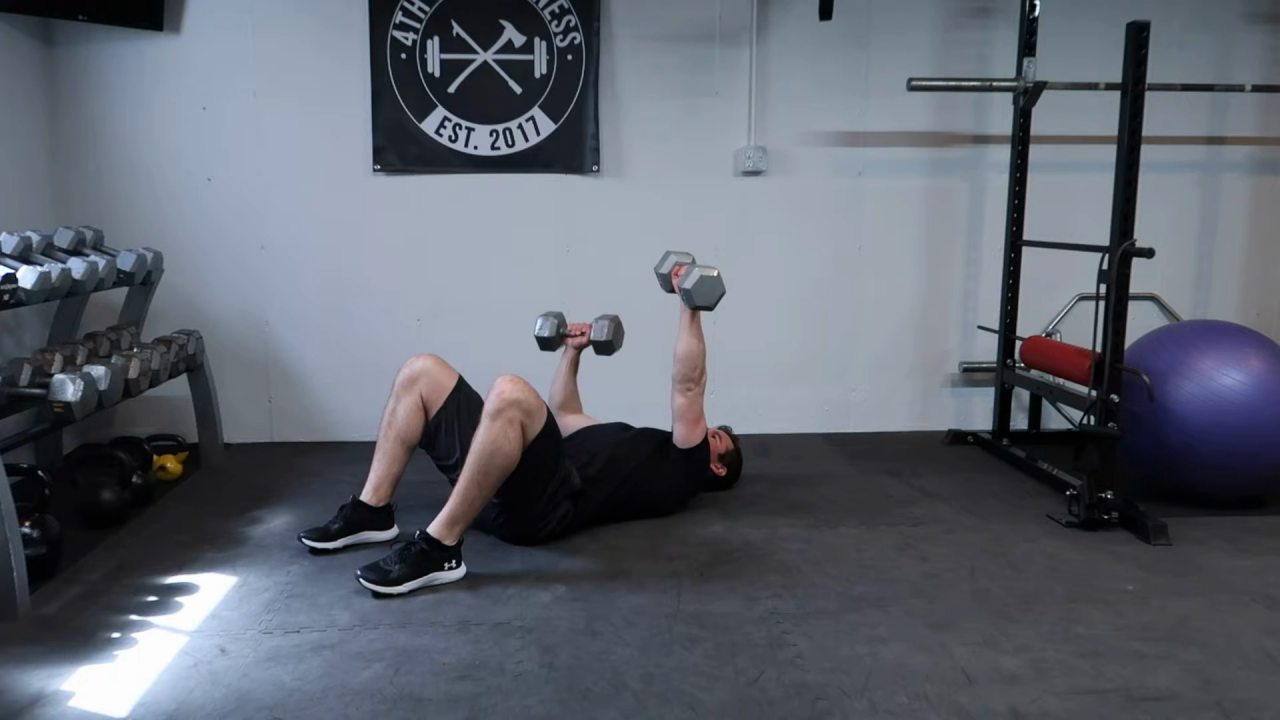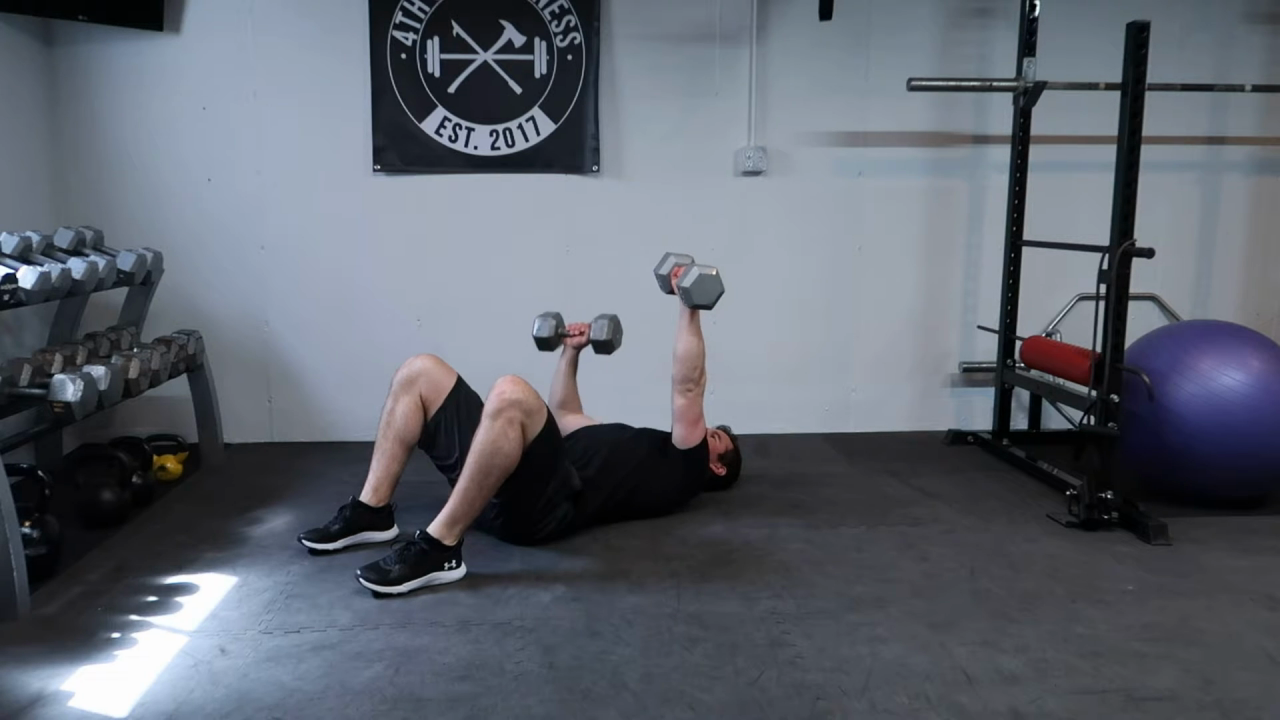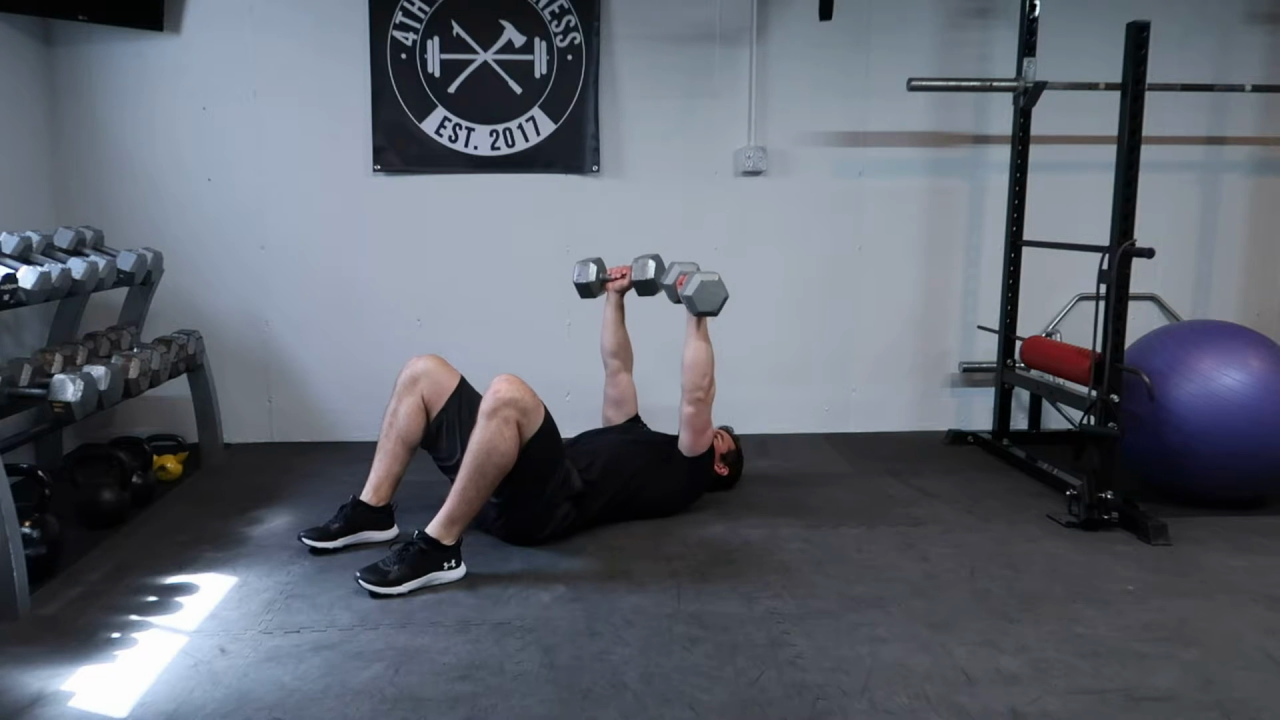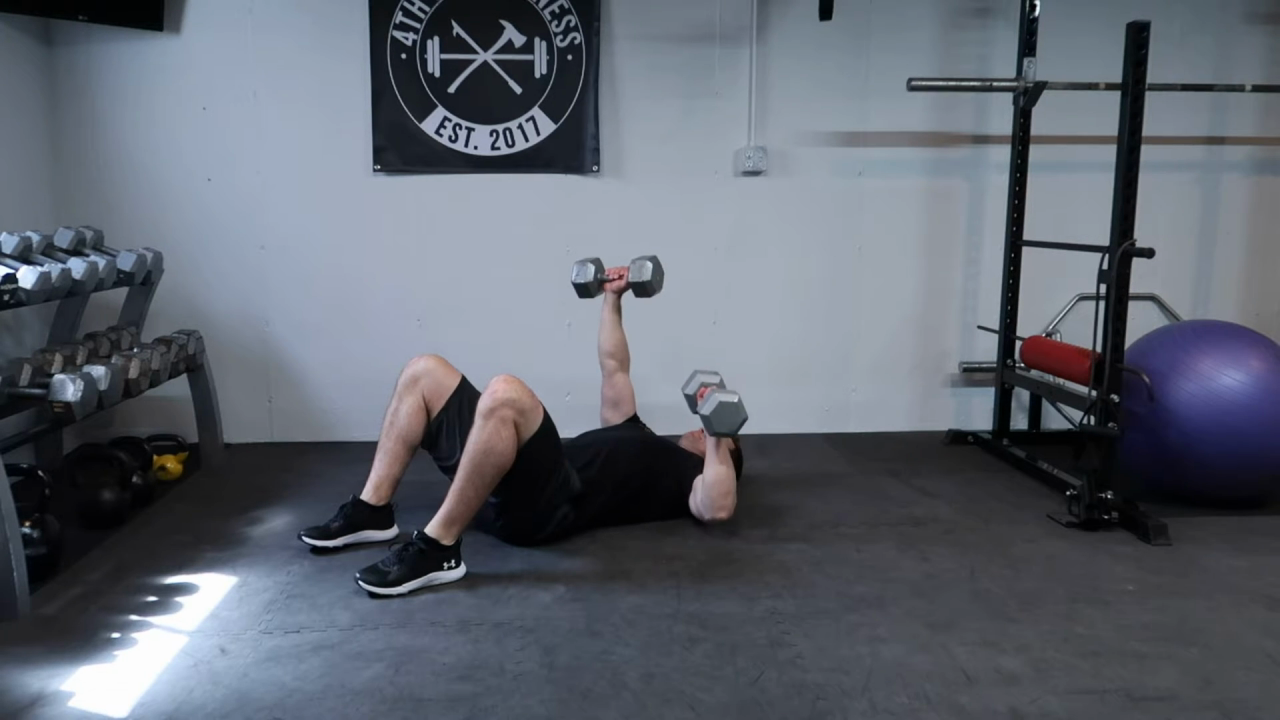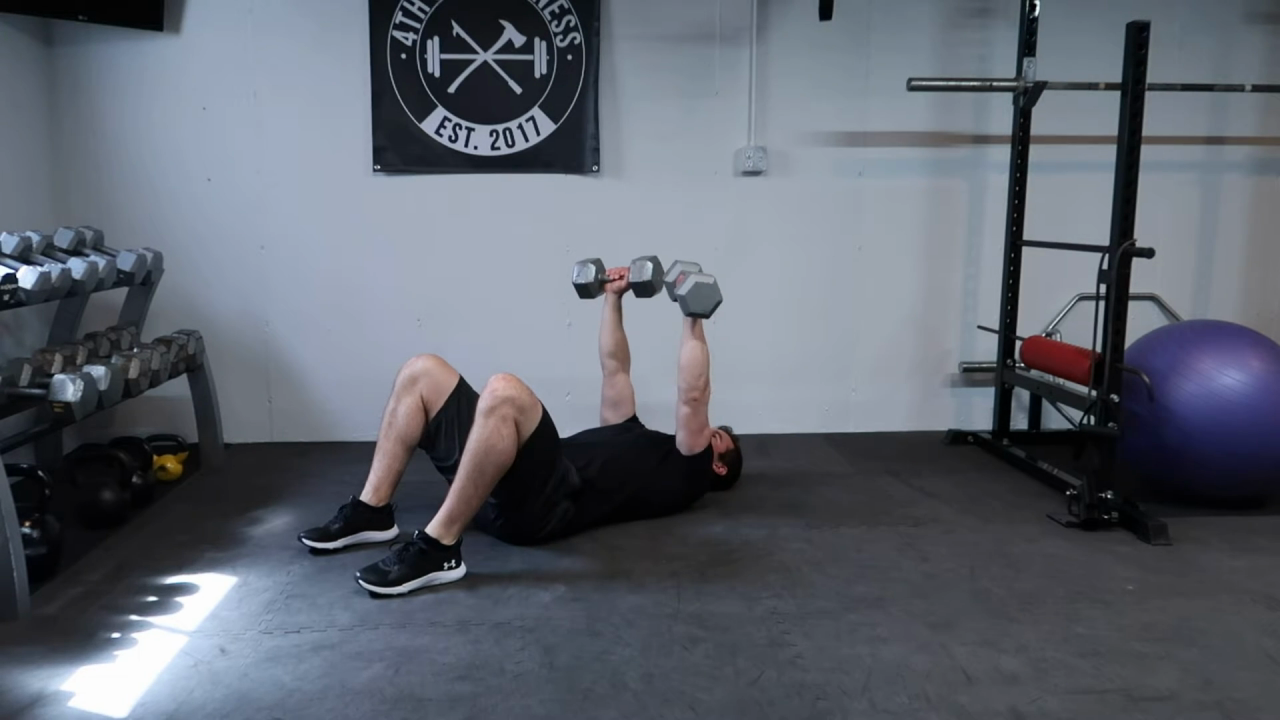
dt=1s
person 1, frame 1
left shoulder: (682, 470)
right shoulder: (640, 445)
left elbow: (687, 388)
right elbow: (566, 415)
left wrist: (690, 307)
right wrist: (571, 356)
left hip: (544, 502)
right hip: (501, 488)
left knee: (511, 393)
right knee: (422, 371)
left ankle: (439, 546)
right ankle: (372, 511)
person 1, frame 2
left shoulder: (683, 469)
right shoulder: (636, 444)
left elbow: (687, 389)
right elbow: (565, 412)
left wrist: (690, 309)
right wrist: (570, 352)
left hip: (546, 503)
right hip: (499, 489)
left knee: (511, 392)
right knee: (421, 371)
left ankle: (439, 546)
right ankle: (371, 511)
person 1, frame 3
left shoulder: (687, 471)
right shoulder: (641, 439)
left elbow: (697, 399)
right elbow: (618, 370)
left wrist: (697, 318)
right wrist: (615, 300)
left hip: (546, 502)
right hip: (502, 489)
left knee: (507, 392)
right knee: (424, 372)
left ankle: (438, 545)
right ankle: (372, 510)
person 1, frame 4
left shoulder: (689, 472)
right shoulder: (638, 438)
left elbow: (718, 510)
right elbow: (614, 370)
left wrist: (717, 435)
right wrist: (612, 300)
left hip: (545, 503)
right hip: (502, 489)
left knee: (505, 392)
right knee: (425, 371)
left ankle: (437, 546)
right ankle: (372, 510)
person 1, frame 5
left shoulder: (685, 472)
right shoulder: (638, 440)
left elbow: (691, 397)
right elbow: (615, 370)
left wrist: (693, 319)
right wrist: (613, 300)
left hip: (544, 503)
right hip: (501, 491)
left knee: (505, 391)
right knee: (423, 372)
left ankle: (438, 546)
right ankle: (372, 511)
